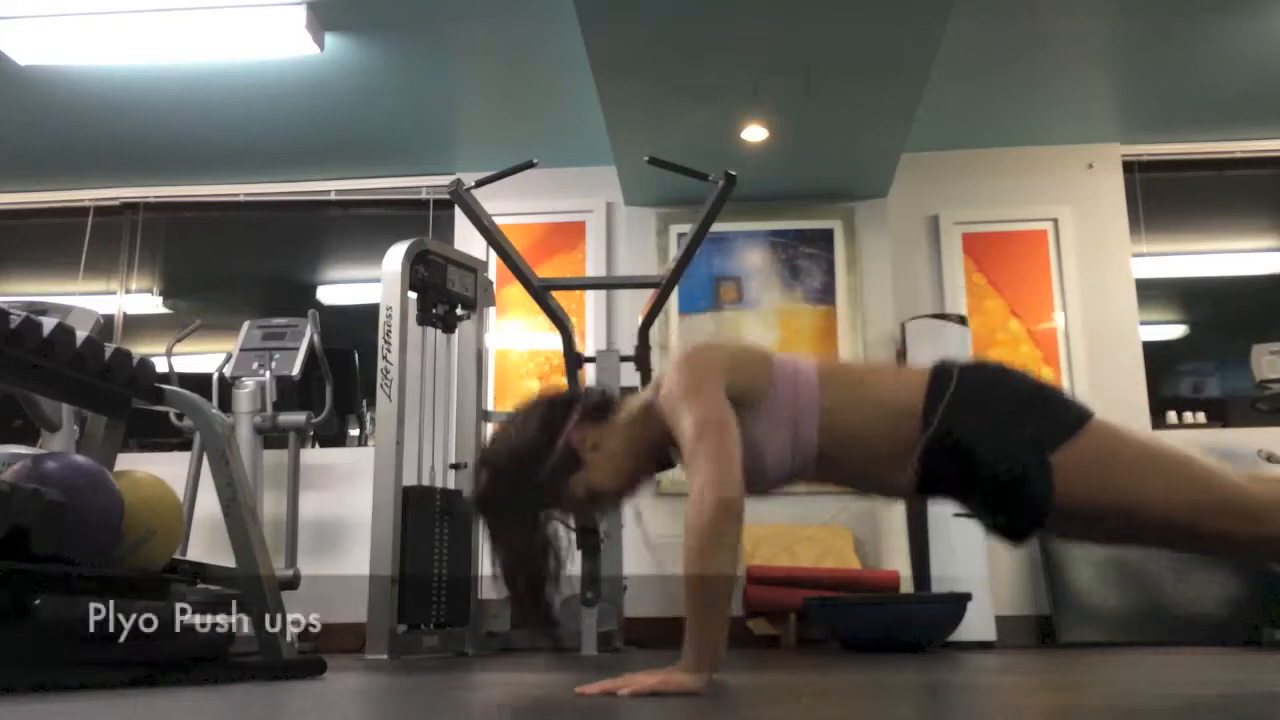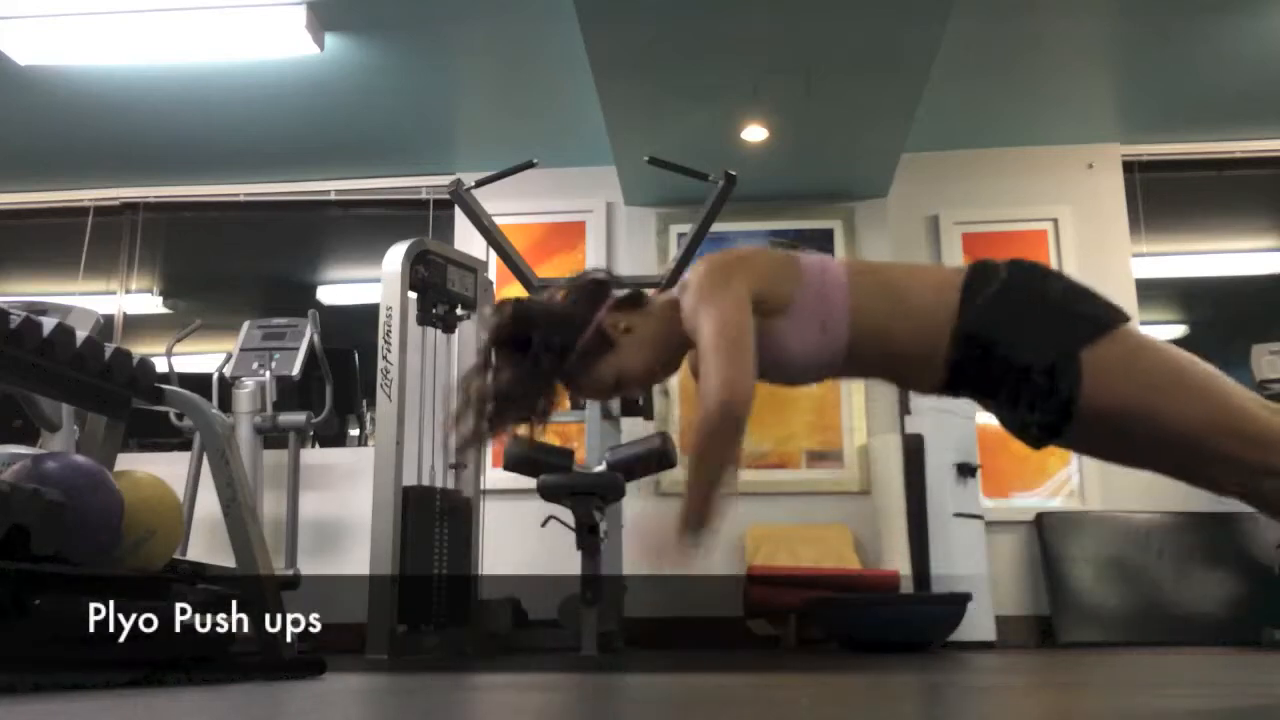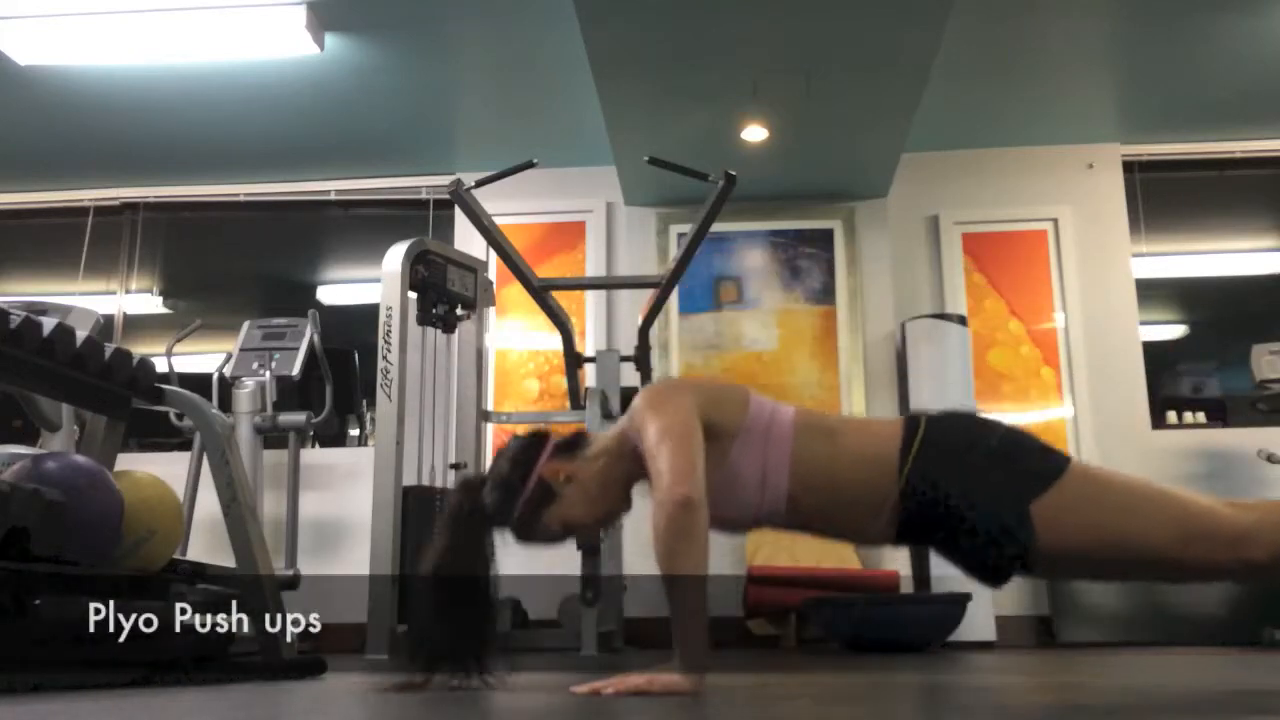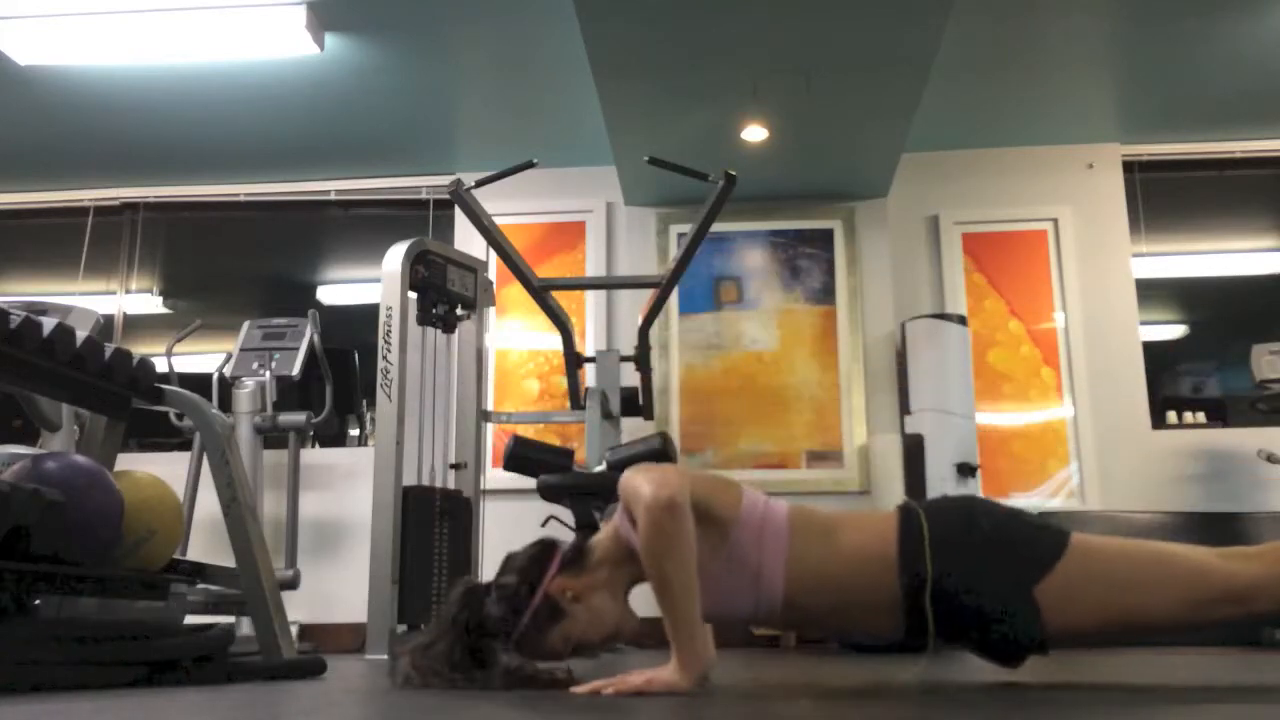
dt=1s
person 1, frame 1
left shoulder: (687, 379)
right shoulder: (675, 422)
left elbow: (720, 501)
right elbow: (712, 513)
left wrist: (694, 667)
right wrist: (696, 654)
left hip: (986, 429)
right hip: (959, 449)
person 1, frame 2
left shoulder: (714, 289)
right shoulder: (702, 331)
left elbow: (728, 407)
right elbow: (720, 428)
left wrist: (679, 547)
left hip: (1019, 332)
right hip: (999, 345)
person 1, frame 3
left shoulder: (656, 412)
right shoulder: (651, 451)
left elbow: (681, 500)
left wrist: (686, 665)
left hip: (955, 479)
right hip: (932, 496)
person 1, frame 4
left shoulder: (637, 490)
right shoulder: (644, 538)
left elbow: (669, 506)
left wrist: (687, 663)
left hip: (954, 566)
right hip: (935, 565)
